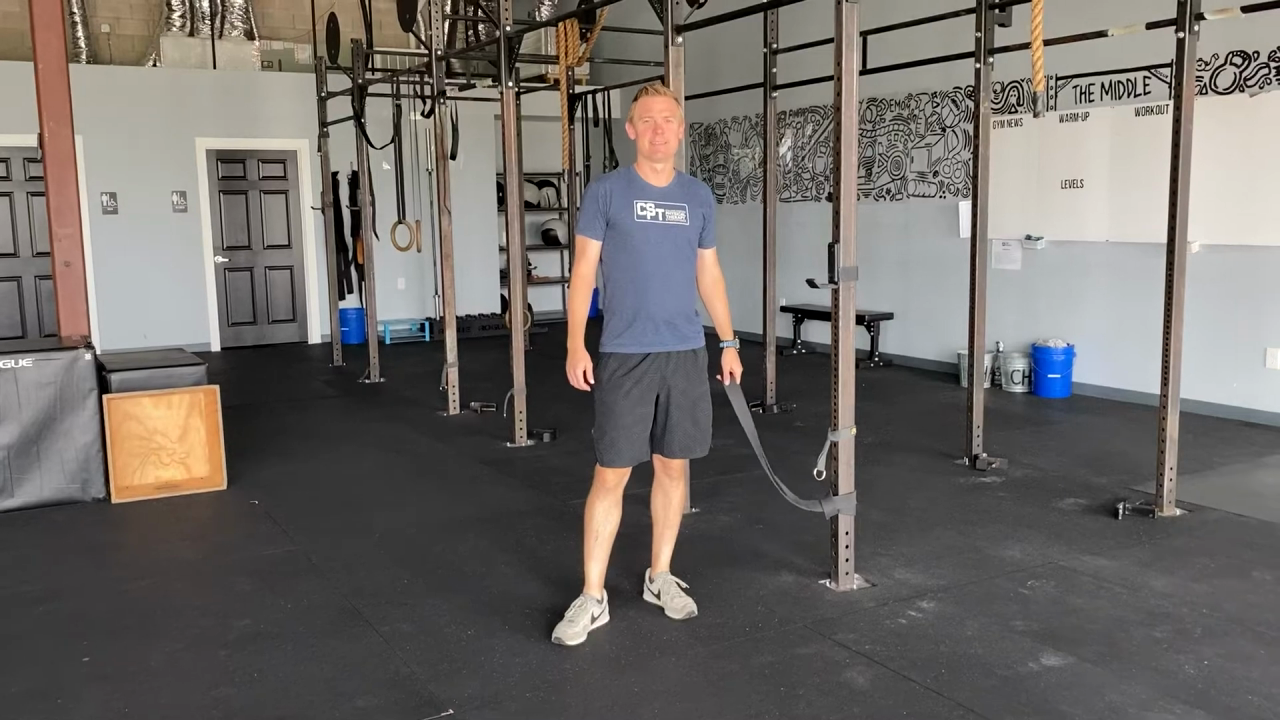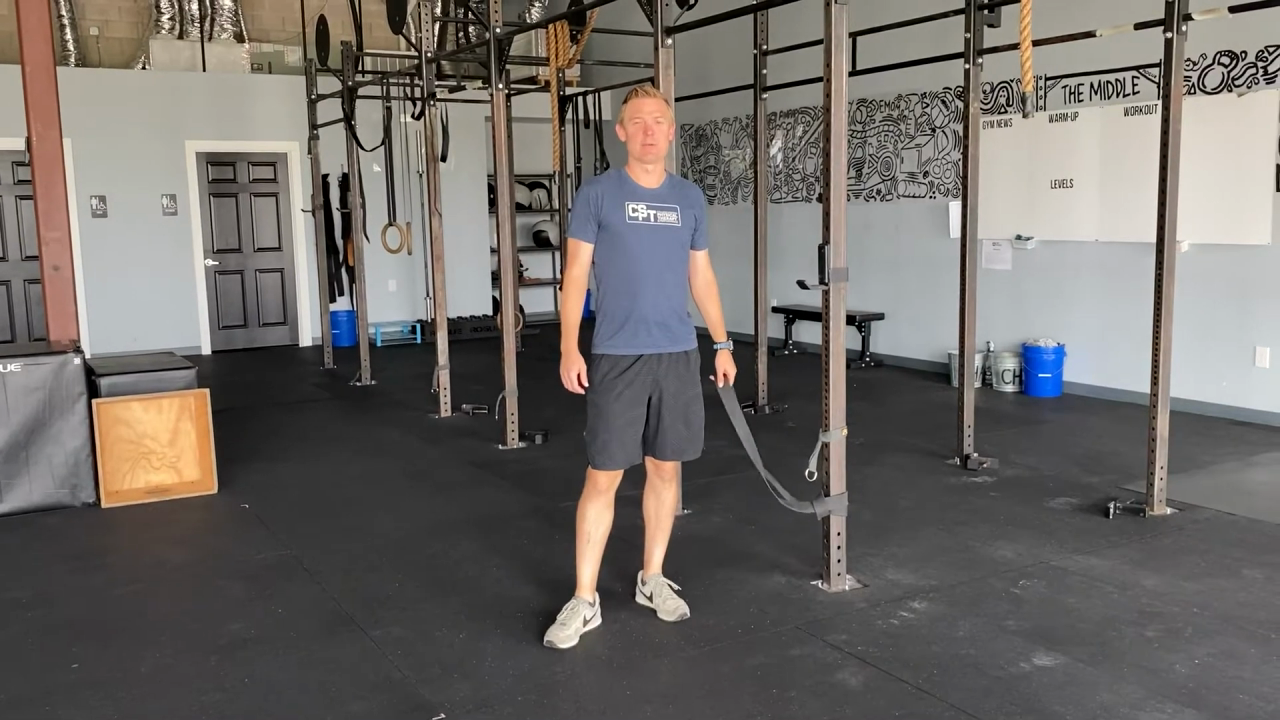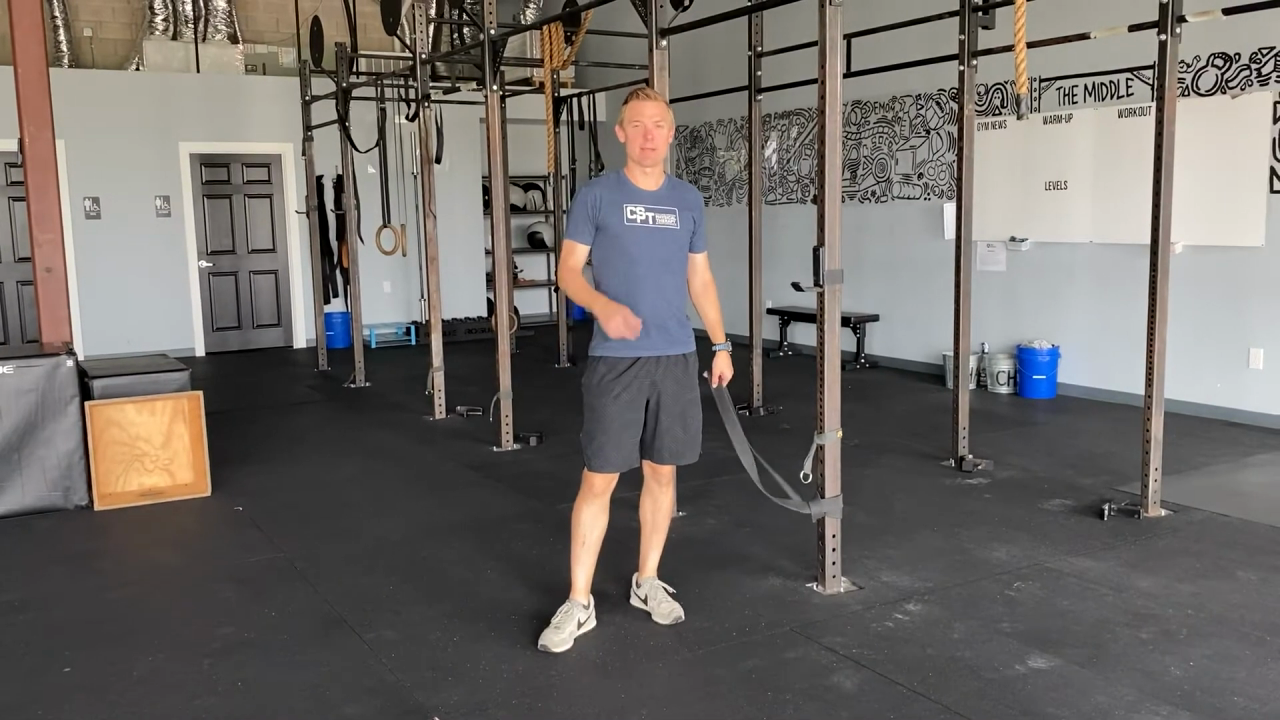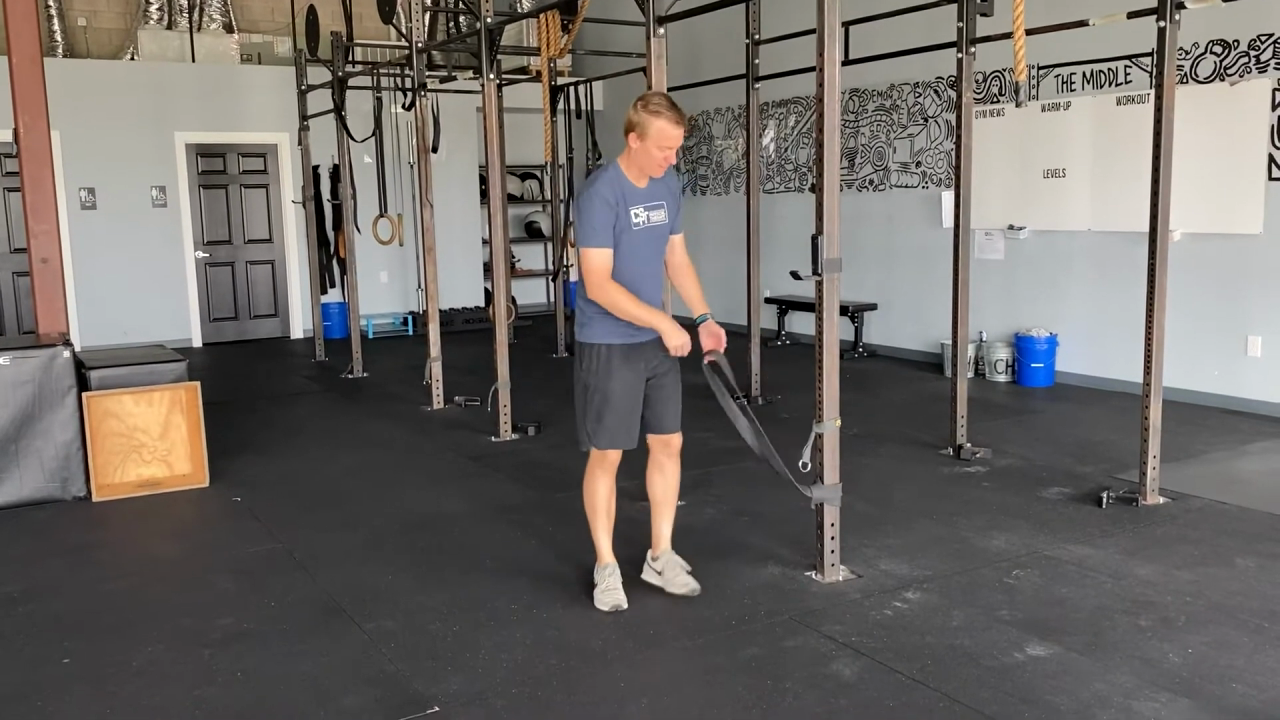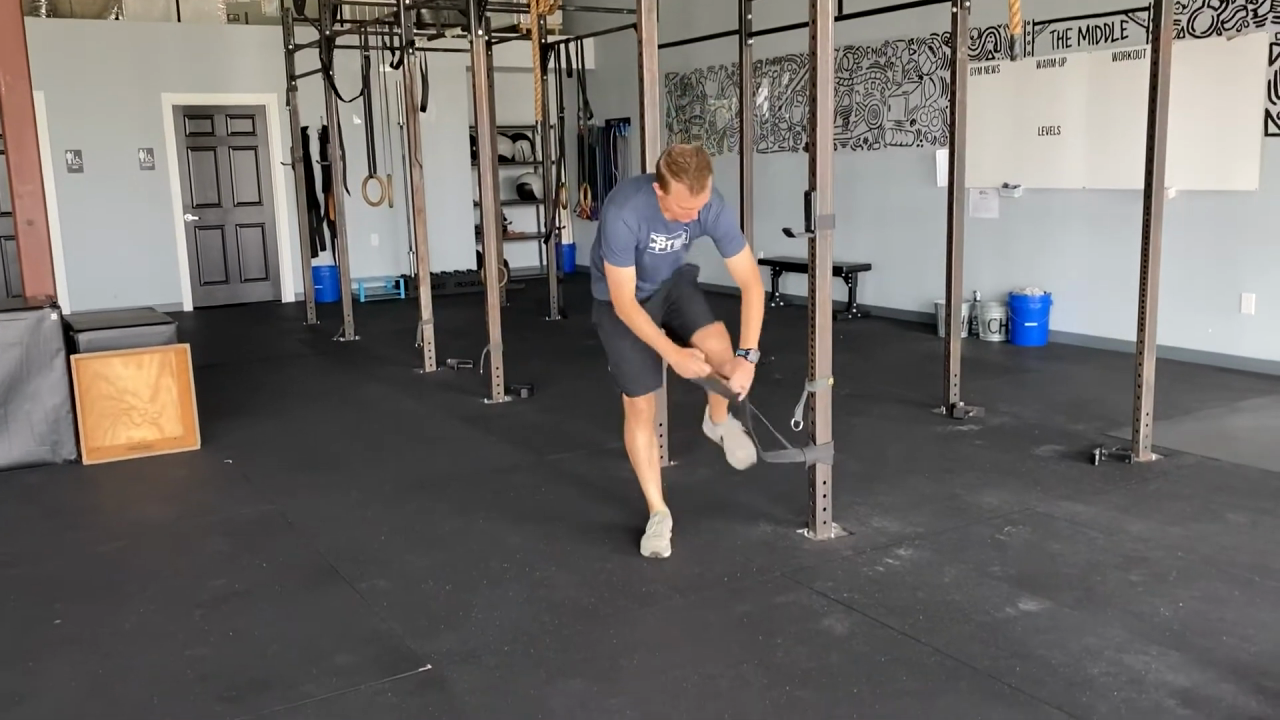
dt=1s
person 1, frame 1
left shoulder: (699, 196)
right shoulder: (606, 192)
right elbow: (583, 271)
left wrist: (729, 342)
right wrist: (575, 345)
left hip: (687, 353)
right hip: (625, 355)
left knee: (673, 466)
right knee: (611, 474)
left ankle: (660, 576)
right ankle: (592, 597)
person 1, frame 2
left shoulder: (689, 197)
right shoulder: (597, 193)
right elbow: (576, 274)
left wrist: (722, 343)
right wrist: (569, 348)
left hip: (678, 354)
right hip: (616, 356)
left knee: (665, 468)
right knee: (603, 476)
left ankle: (653, 578)
right ankle: (584, 600)
person 1, frame 3
left shoulder: (688, 199)
right shoulder: (595, 195)
left elbow: (700, 278)
right elbow: (569, 270)
left wrist: (720, 344)
right wrist: (601, 306)
left hip: (677, 357)
right hip: (616, 360)
left knee: (662, 473)
right knee: (599, 479)
left ankle: (647, 581)
right ankle: (579, 602)
person 1, frame 4
left shoulder: (669, 185)
right shoulder: (599, 194)
right elbow: (598, 285)
left wrist: (703, 319)
right wrist: (665, 323)
left hip: (657, 342)
right hip: (607, 345)
left knee: (667, 446)
right knee: (607, 455)
left ankle: (660, 555)
right ankle: (606, 566)
person 1, frame 5
left shoulder: (711, 206)
right shoulder: (623, 212)
left elbow: (751, 283)
right elbow: (624, 300)
left wrist: (747, 354)
right wrist: (674, 354)
left hip: (672, 281)
right hip: (620, 299)
left knee: (718, 348)
right knee: (640, 403)
left ankle: (719, 420)
right ankle: (658, 513)
